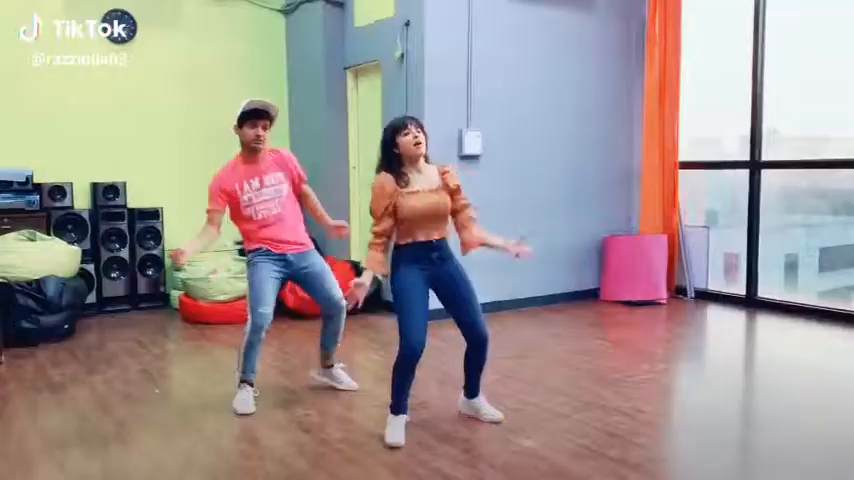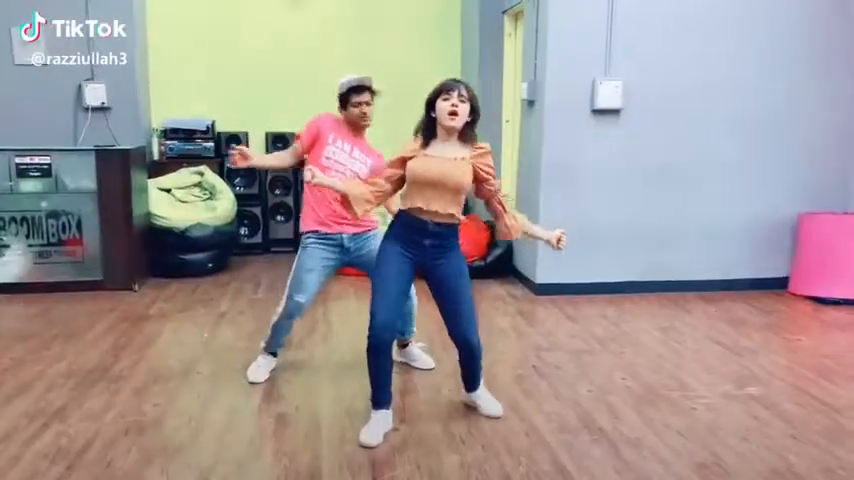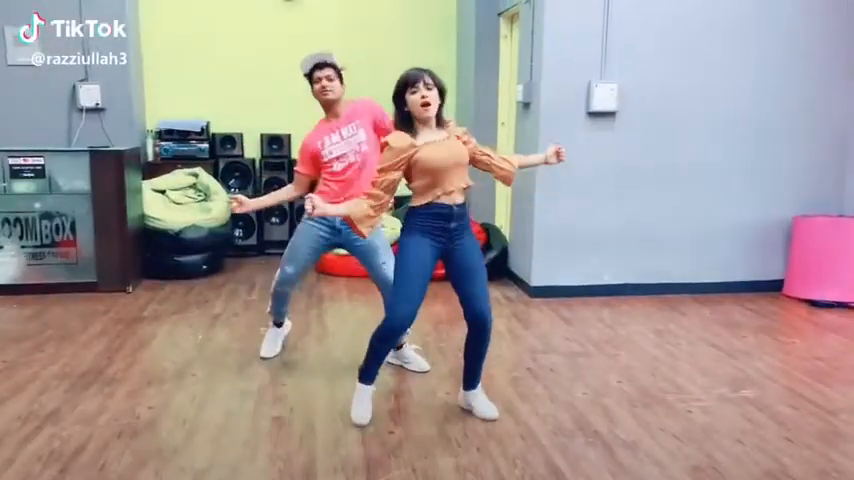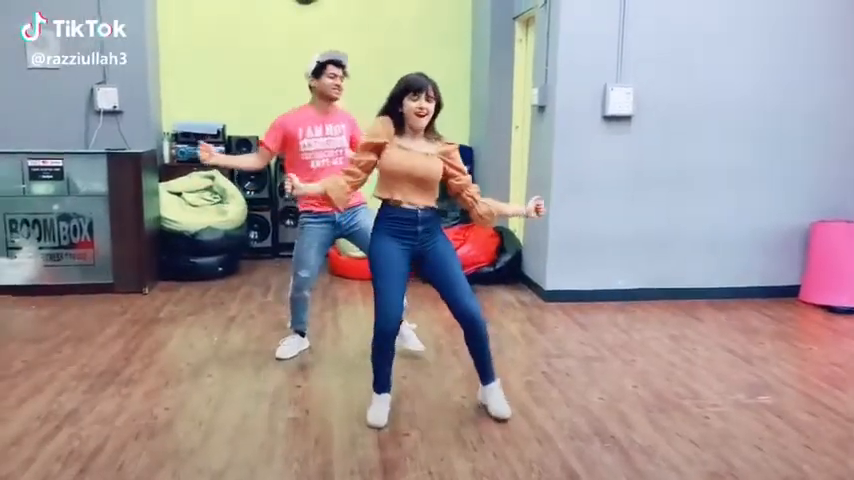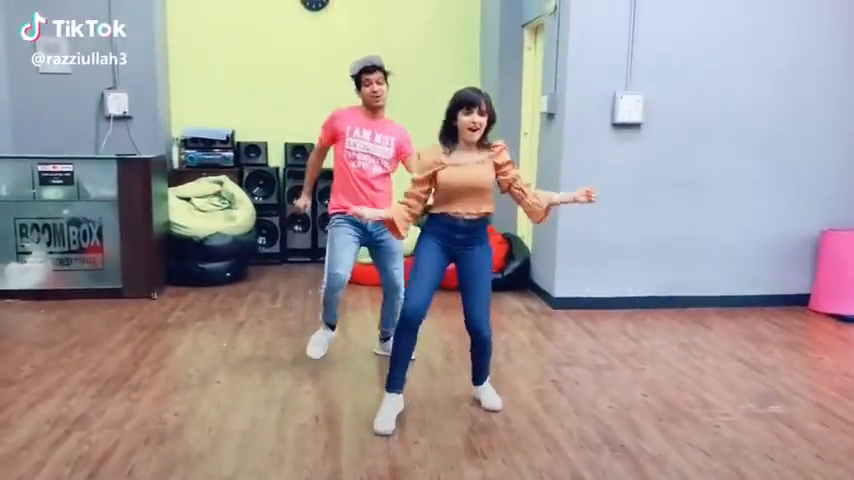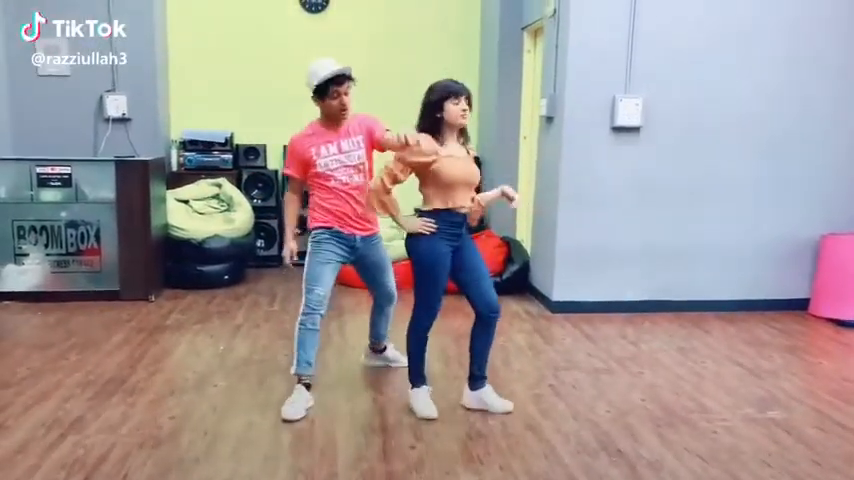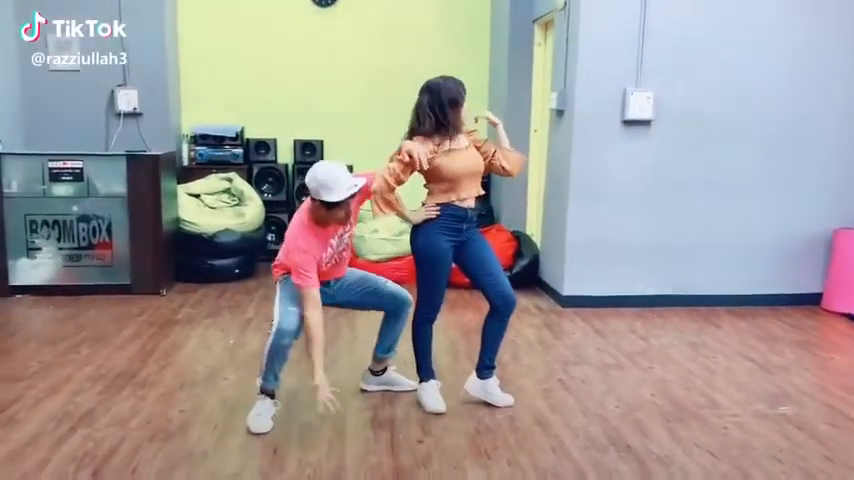
dt=0.5s
person 1, frame 1
left shoulder: (446, 176)
right shoulder: (388, 183)
left elbow: (466, 223)
right elbow: (381, 236)
left wrist: (505, 244)
right wrist: (369, 275)
left hip: (444, 259)
right hip: (409, 263)
left knee: (477, 334)
right knee: (413, 343)
left ankle: (471, 399)
right ankle: (397, 416)
person 1, frame 2
left shoulder: (477, 155)
right shoulder: (415, 149)
left elbow: (498, 204)
right elbow: (379, 188)
left wrist: (543, 234)
right wrist: (326, 180)
left hip: (445, 246)
right hip: (401, 240)
left knee: (466, 337)
right knee: (380, 332)
left ankle: (474, 390)
right ankle: (381, 412)
person 1, frame 3
left shoulder: (453, 133)
right shoulder: (400, 143)
left elbow: (490, 160)
right elbow: (378, 196)
left wrist: (542, 158)
right wrist: (328, 209)
left hip: (461, 228)
right hip: (423, 230)
left knee: (480, 318)
right knee: (398, 319)
left ankle: (471, 392)
right ankle: (365, 386)
person 1, frame 4
left shoulder: (444, 149)
right shoulder: (383, 133)
left elbow: (469, 195)
right elbow: (351, 176)
left wrist: (521, 209)
right wrist: (306, 188)
left hip: (431, 233)
right hip: (391, 231)
left knee: (470, 314)
right knee: (388, 321)
left ankle: (489, 386)
right ankle: (381, 394)
person 1, frame 5
left shoulder: (496, 155)
right shoulder: (437, 157)
left elbow: (524, 195)
right elbow: (412, 203)
left wrist: (570, 197)
right wrist: (376, 212)
left hip: (476, 240)
right hip: (437, 236)
left knee: (479, 324)
right knee: (411, 312)
left ankle: (482, 383)
right ankle: (392, 398)
person 1, frame 6
left shoulder: (464, 150)
right shoulder: (423, 146)
right elbow: (381, 186)
left wrist: (498, 191)
right wrist: (403, 222)
left hip: (462, 233)
right hip: (434, 233)
left knee: (489, 308)
right knee: (425, 314)
left ankle: (477, 388)
right ankle: (418, 388)
person 1, frame 7
left shoulder: (469, 140)
right shoulder: (421, 147)
left elbow: (509, 165)
right elbow: (382, 186)
left wrist: (498, 127)
right wrist: (410, 217)
left hip: (469, 227)
right hip: (437, 228)
left knee: (504, 300)
right knee: (428, 309)
left ankle: (483, 378)
right ankle: (427, 383)
person 2, frame 1
left shoulder: (283, 159)
right shoulder: (225, 178)
left elbow: (306, 195)
right elbow: (213, 226)
left wrist: (328, 222)
right wrist: (191, 249)
left hip: (302, 250)
right hip: (264, 256)
left knee: (336, 306)
right knee: (260, 319)
left ankle: (327, 367)
right ankle: (245, 385)
person 2, frame 2
left shoulder: (375, 158)
right shoulder: (323, 126)
left elbow: (392, 204)
right elbow: (291, 157)
right wrist: (252, 160)
left hip: (365, 237)
right hip: (321, 239)
left knee: (403, 286)
right knee: (295, 304)
left ankle: (405, 346)
right ankle: (268, 355)
person 2, frame 3
left shoulder: (367, 110)
right shoulder: (312, 141)
right elbow: (296, 188)
right wrist: (254, 203)
right hip: (320, 219)
left knee: (392, 283)
right knee: (286, 277)
left ankle: (398, 347)
right ankle: (278, 325)
person 2, frame 4
left shoulder: (345, 119)
right shoulder: (288, 121)
right elbow: (259, 160)
right wrist: (219, 159)
left hip: (355, 209)
right hip: (315, 216)
right knee: (302, 280)
left ankle: (397, 325)
right ankle: (298, 334)
person 2, frame 5
left shoulder: (398, 133)
right shoulder: (340, 119)
right elbow: (318, 154)
right wrist: (305, 193)
left hip: (383, 221)
right hip: (346, 217)
left knee: (395, 284)
right knee: (336, 277)
left ankle: (387, 339)
right ankle: (327, 327)
person 2, frame 6
left shoulder: (365, 125)
right shoulder: (302, 141)
left elbow: (396, 144)
right elbow: (293, 191)
left wrist: (408, 141)
right wrist: (290, 236)
left hip: (368, 232)
right hip: (328, 235)
left knee: (387, 294)
right knee: (314, 305)
left ankle: (378, 349)
right ankle: (303, 386)
person 2, frame 7
left shoulder: (348, 193)
right shoulder: (301, 239)
right elbow: (312, 311)
right wrist: (319, 375)
left hip: (338, 276)
right hip: (298, 282)
left knee: (401, 300)
right knee: (286, 328)
left ankle: (378, 372)
right ankle: (266, 396)
